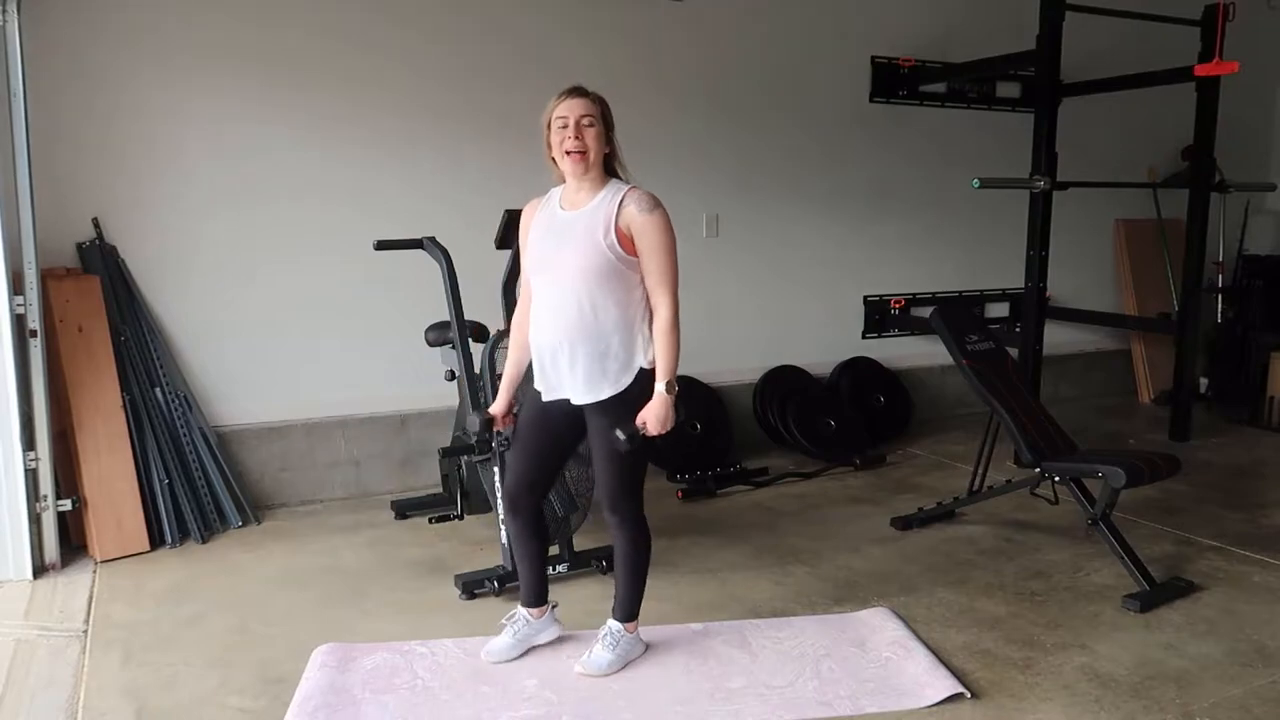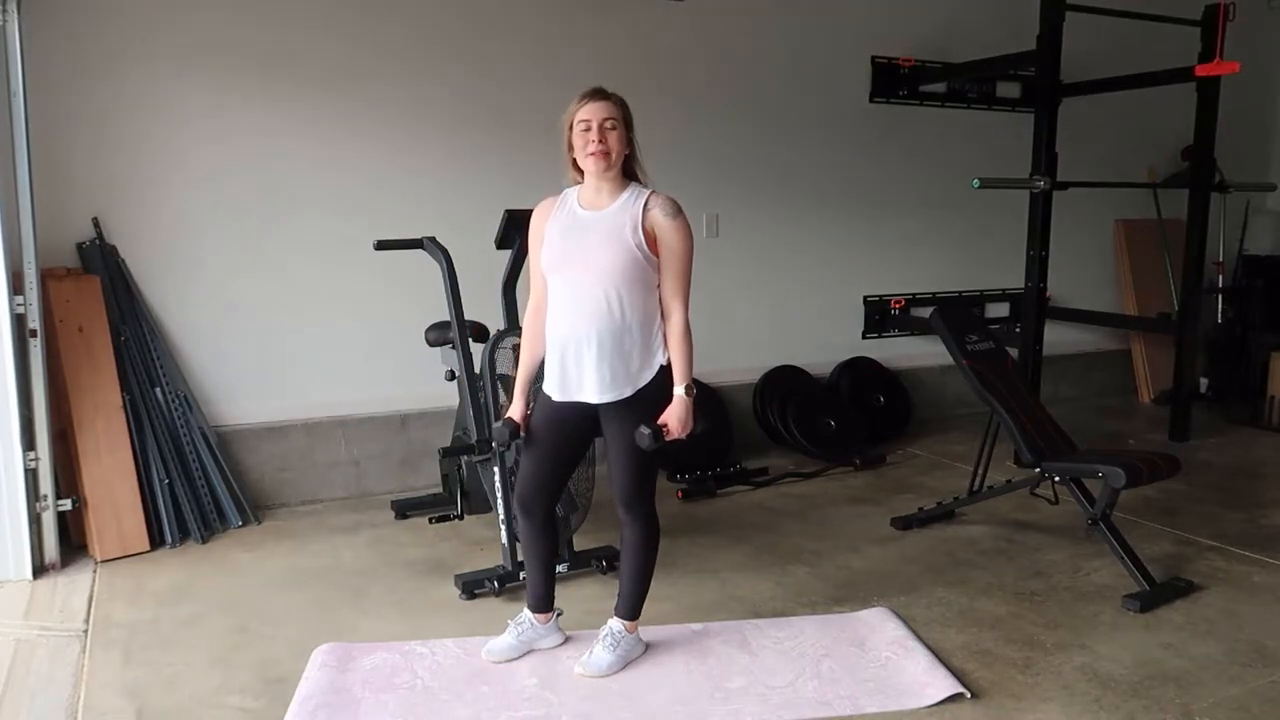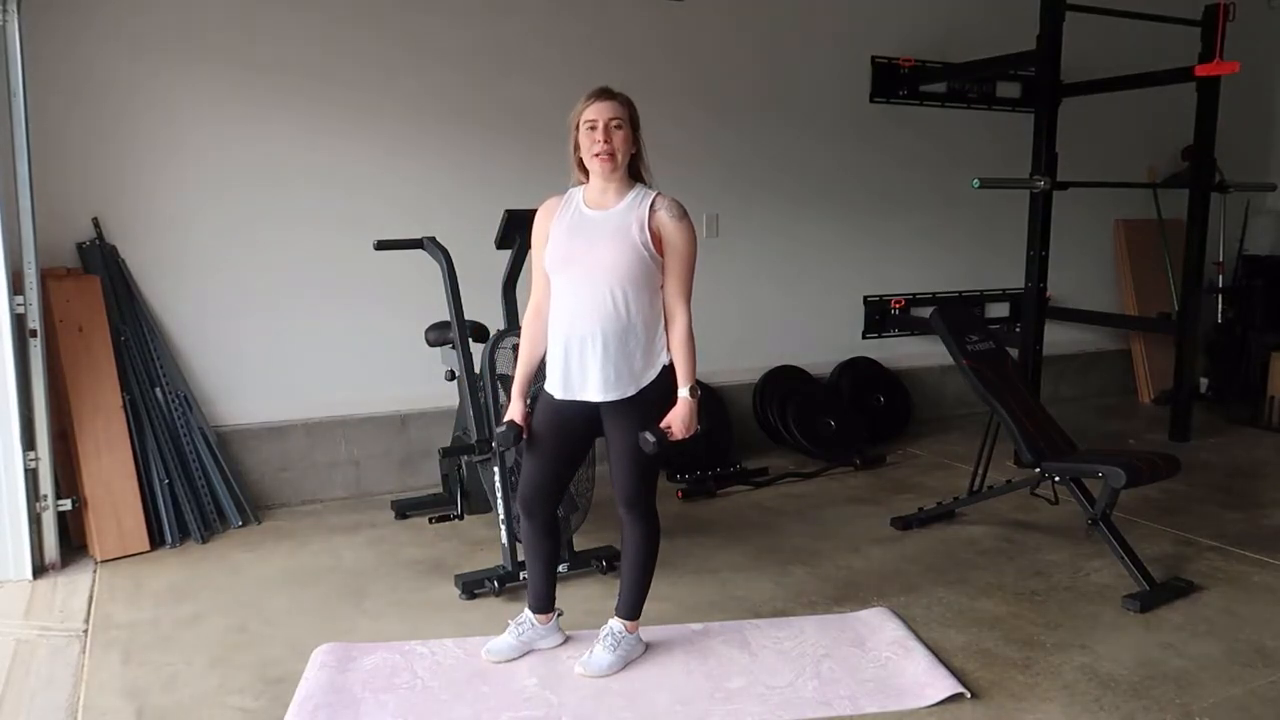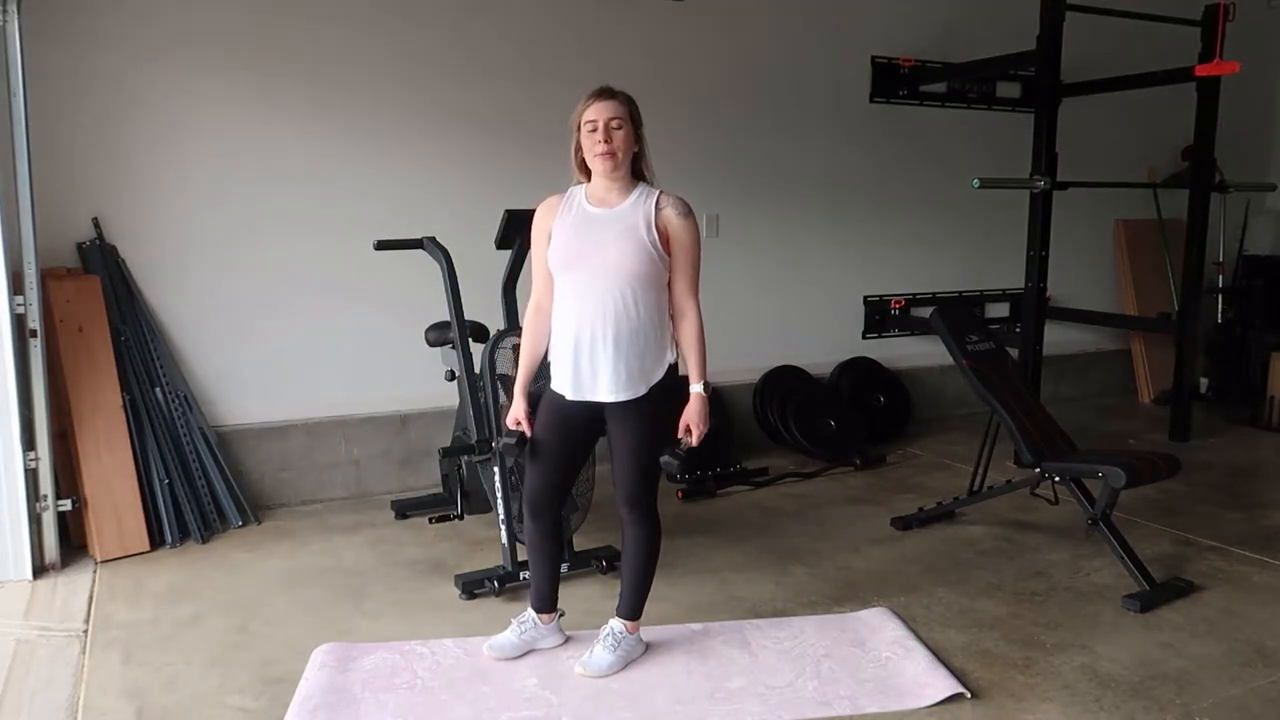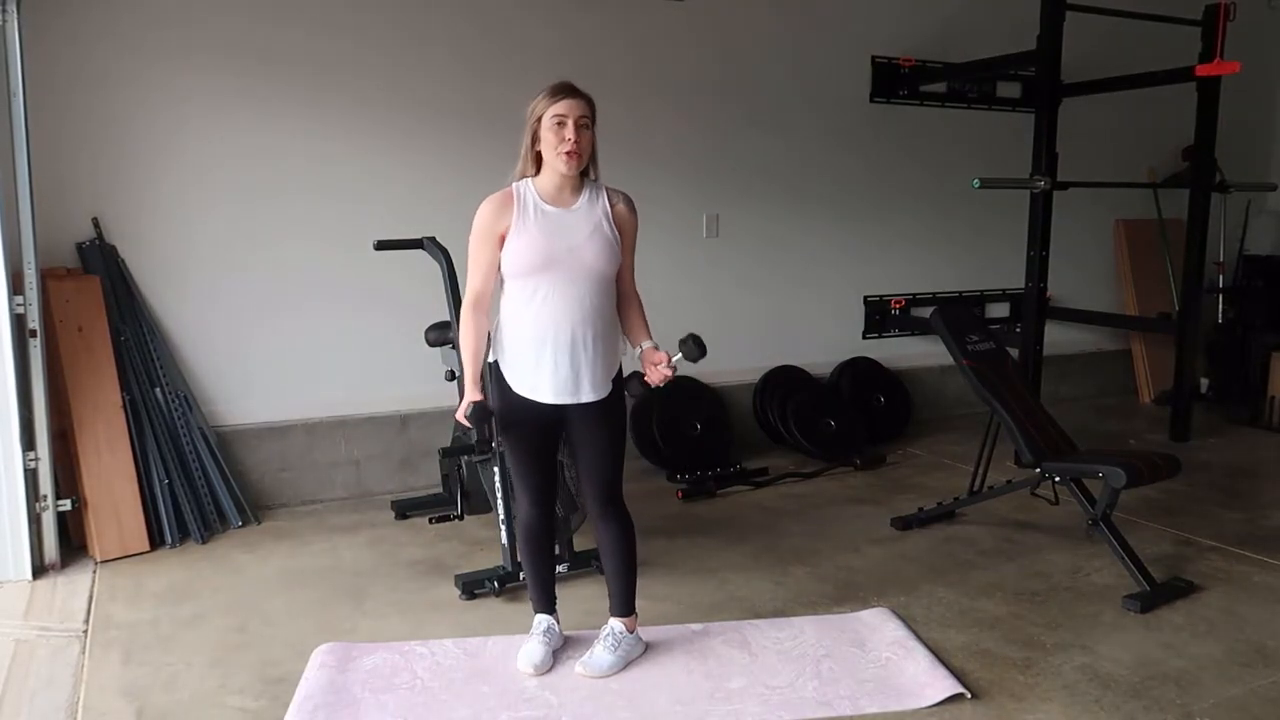
dt=1s
person 1, frame 1
left shoulder: (636, 209)
right shoulder: (535, 214)
left elbow: (664, 307)
right elbow: (527, 308)
left wrist: (663, 390)
right wrist: (505, 391)
left hip: (619, 386)
right hip: (553, 386)
left knee: (619, 507)
right knee: (518, 492)
left ankle: (624, 630)
right ankle: (537, 613)
person 1, frame 2
left shoulder: (657, 213)
right shoulder: (548, 214)
left elbow: (675, 312)
right elbow: (538, 308)
left wrist: (681, 392)
right wrist: (520, 394)
left hip: (635, 387)
right hip: (564, 387)
left knee: (633, 505)
right knee: (530, 497)
left ankle: (625, 630)
right ankle: (540, 619)
person 1, frame 3
left shoulder: (661, 215)
right shoulder: (553, 213)
left elbow: (678, 313)
right elbow: (539, 308)
left wrist: (685, 393)
right wrist: (518, 392)
left hip: (637, 389)
right hip: (565, 387)
left knee: (635, 506)
right knee: (532, 499)
left ankle: (625, 630)
right ankle: (541, 619)
person 1, frame 4
left shoulder: (667, 213)
right shoulder: (553, 213)
left elbow: (685, 308)
right elbow: (540, 306)
left wrist: (697, 390)
right wrist: (519, 391)
left hip: (642, 389)
right hip: (568, 385)
left knee: (636, 505)
right knee: (538, 499)
left ankle: (626, 629)
right ankle: (542, 619)
person 1, frame 5
left shoulder: (616, 208)
right shoulder: (501, 209)
right elbow: (477, 301)
left wrist: (646, 349)
right wrist: (472, 382)
left hip: (597, 385)
right hip: (522, 386)
left knee: (605, 502)
right knee: (533, 505)
left ankle: (624, 627)
right ankle: (545, 621)
